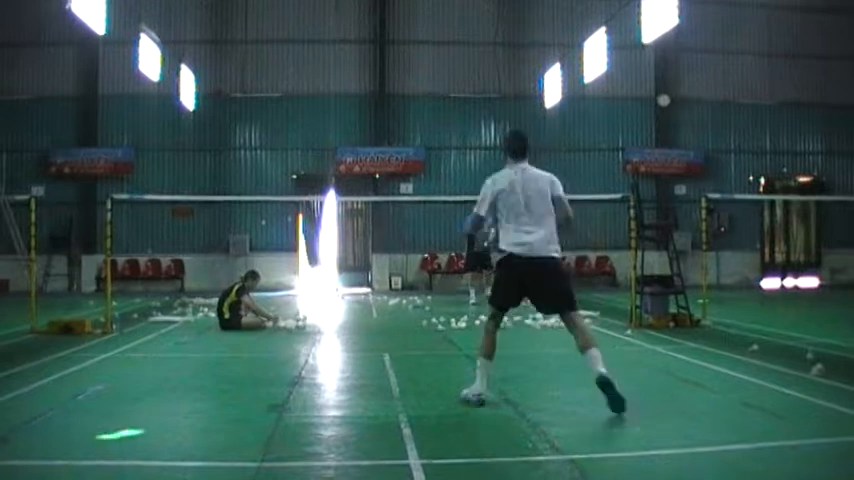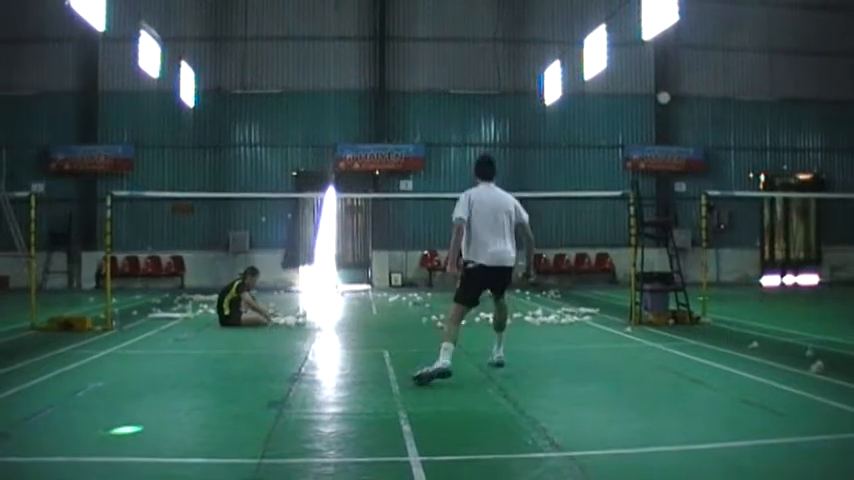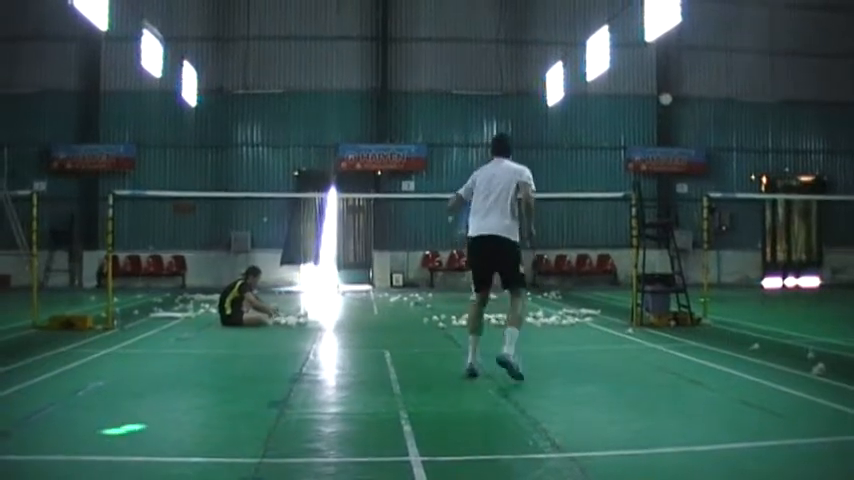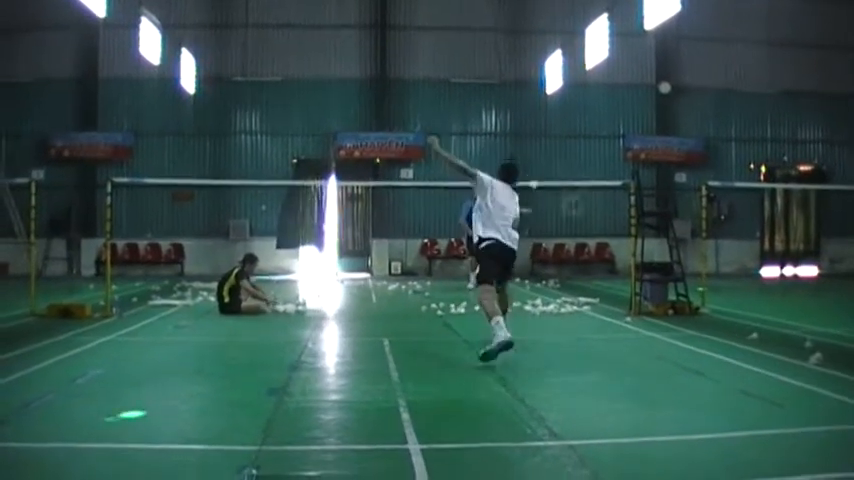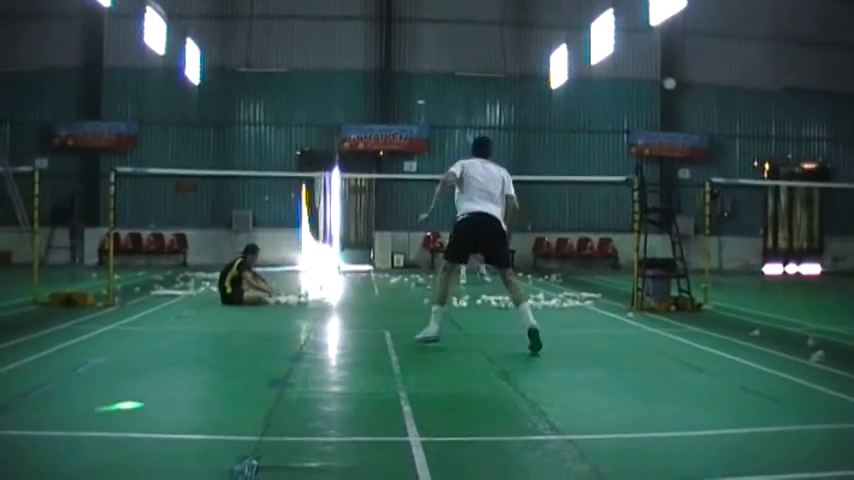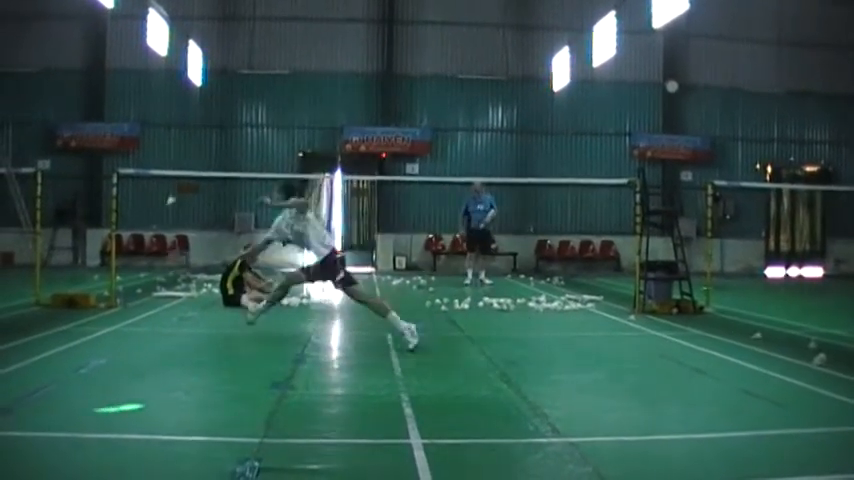
dt=0.7s
person 1, frame 1
left shoulder: (494, 182)
right shoulder: (548, 179)
left elbow: (471, 227)
right elbow: (567, 216)
left hip: (511, 258)
right hip: (547, 257)
left knee: (493, 321)
right knee: (573, 319)
left ankle: (478, 388)
right ankle: (600, 373)
person 1, frame 2
left shoulder: (469, 196)
right shoulder: (509, 200)
left elbow: (459, 228)
right elbow: (529, 237)
left wrist: (453, 260)
right wrist: (529, 263)
left hip: (478, 263)
right hip: (505, 263)
left knee: (456, 314)
right knee: (499, 300)
left ankle: (443, 361)
right ankle: (498, 353)
person 1, frame 3
left shoulder: (479, 173)
right shoulder: (520, 171)
left elbow: (453, 205)
right elbow: (527, 198)
right wrist: (529, 226)
left hip: (477, 238)
right hip: (505, 238)
left knee: (480, 297)
right knee: (517, 294)
left ankle: (472, 360)
right ankle: (508, 352)
person 1, frame 4
left shoulder: (489, 184)
right shoulder: (513, 197)
left elbow: (466, 168)
left wrist: (438, 149)
left hip: (489, 243)
right hip: (509, 247)
left knee: (486, 293)
right knee: (501, 287)
left ankle: (501, 334)
right ankle: (501, 328)
person 1, frame 5
left shoulder: (464, 164)
right shoulder: (501, 172)
left elbow: (446, 180)
right elbow: (513, 205)
left wrist: (430, 209)
right wrist: (505, 227)
left hip: (468, 220)
right hip: (494, 223)
left knee: (446, 272)
right knee: (508, 277)
left ankle: (433, 328)
right ankle: (530, 325)
person 1, frame 6
left shoulder: (295, 212)
right shoulder: (280, 224)
left elbow: (305, 203)
right elbow: (259, 246)
left wrist: (278, 204)
left hip: (330, 258)
right hip: (320, 262)
left knee: (359, 294)
right knee: (289, 279)
left ankle: (405, 328)
right ankle: (257, 312)
